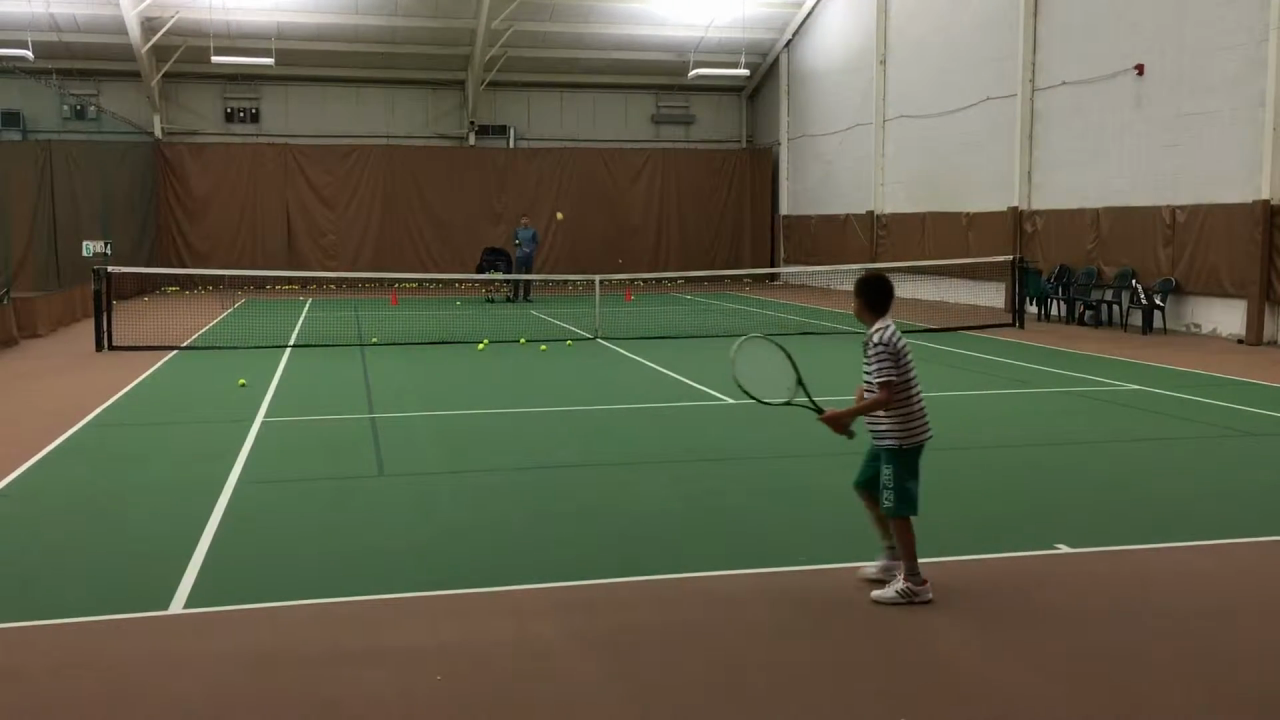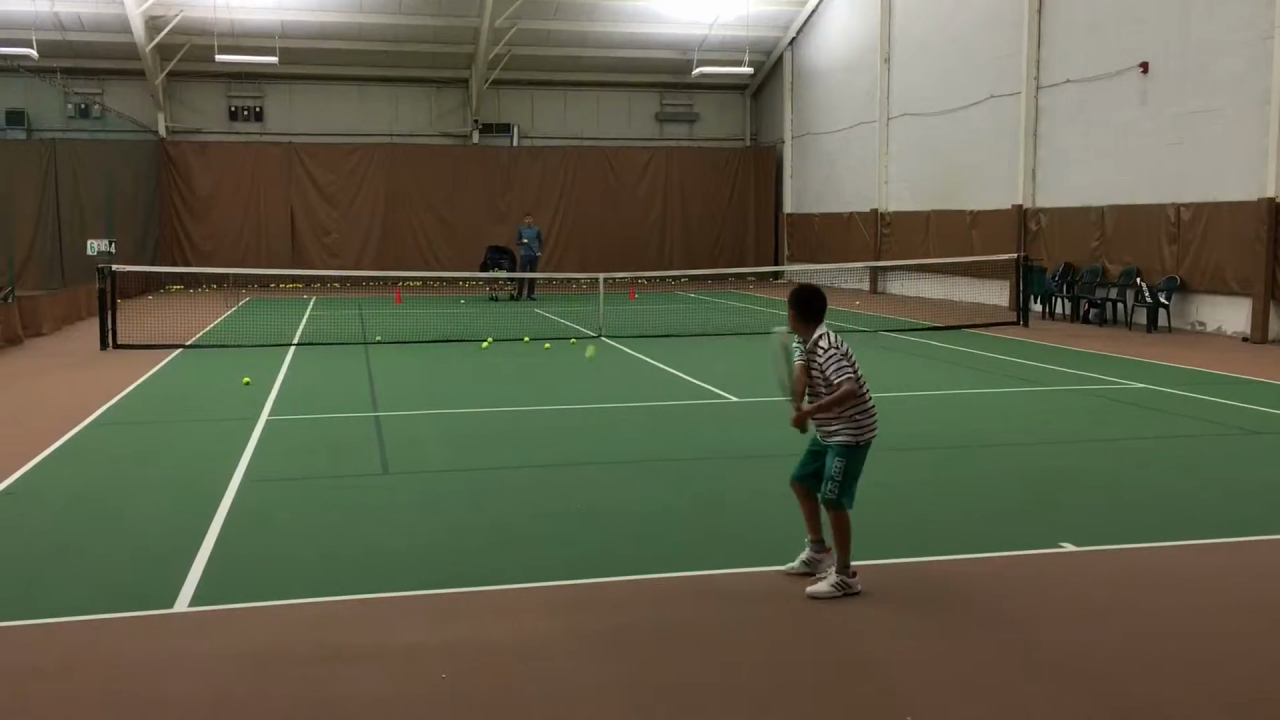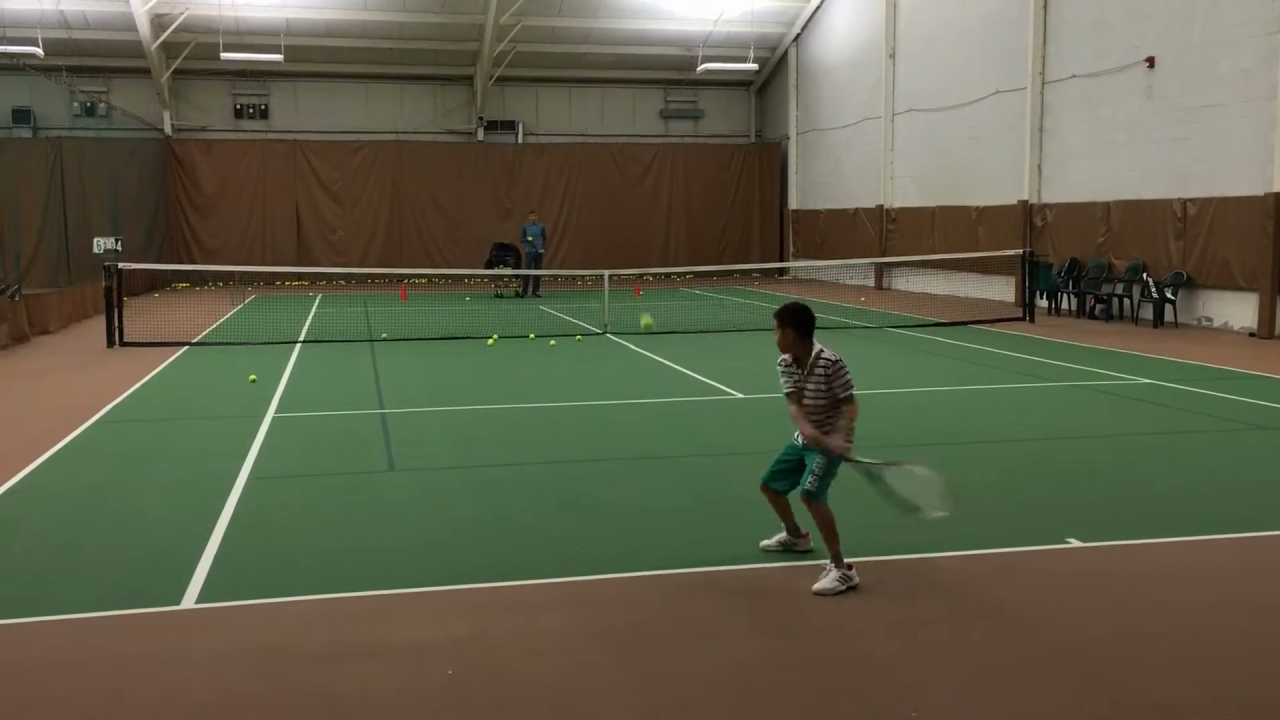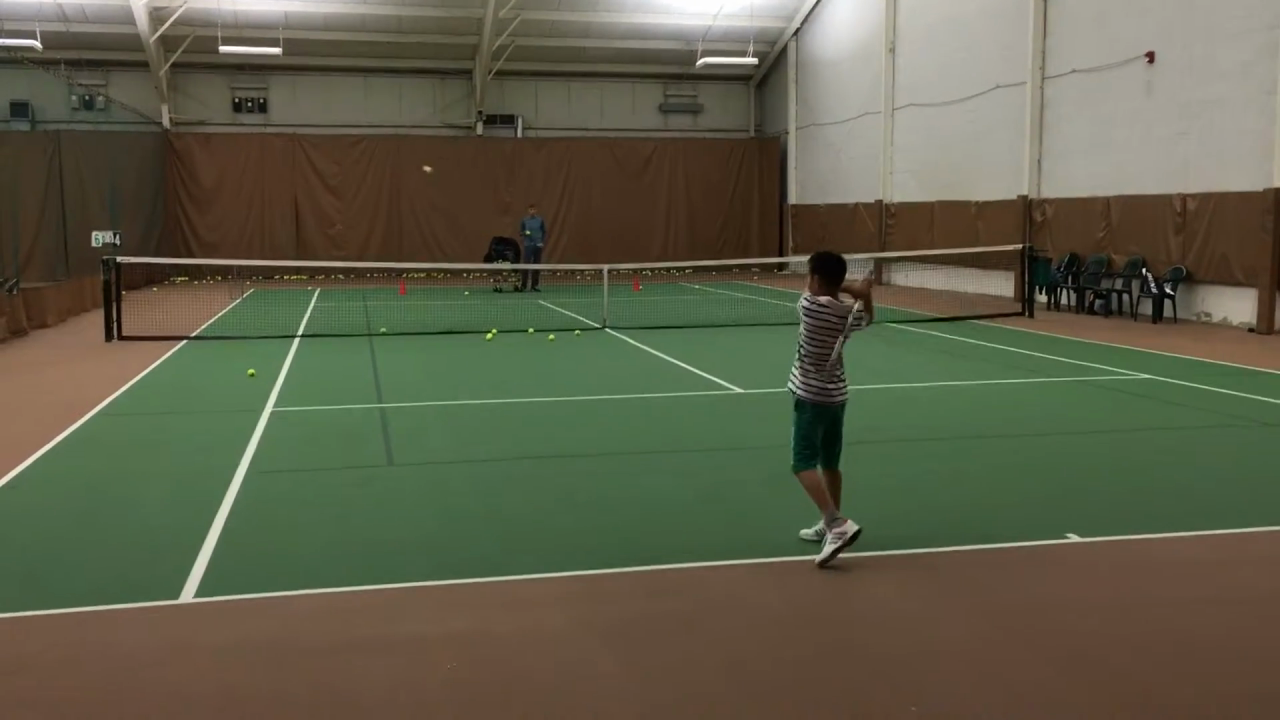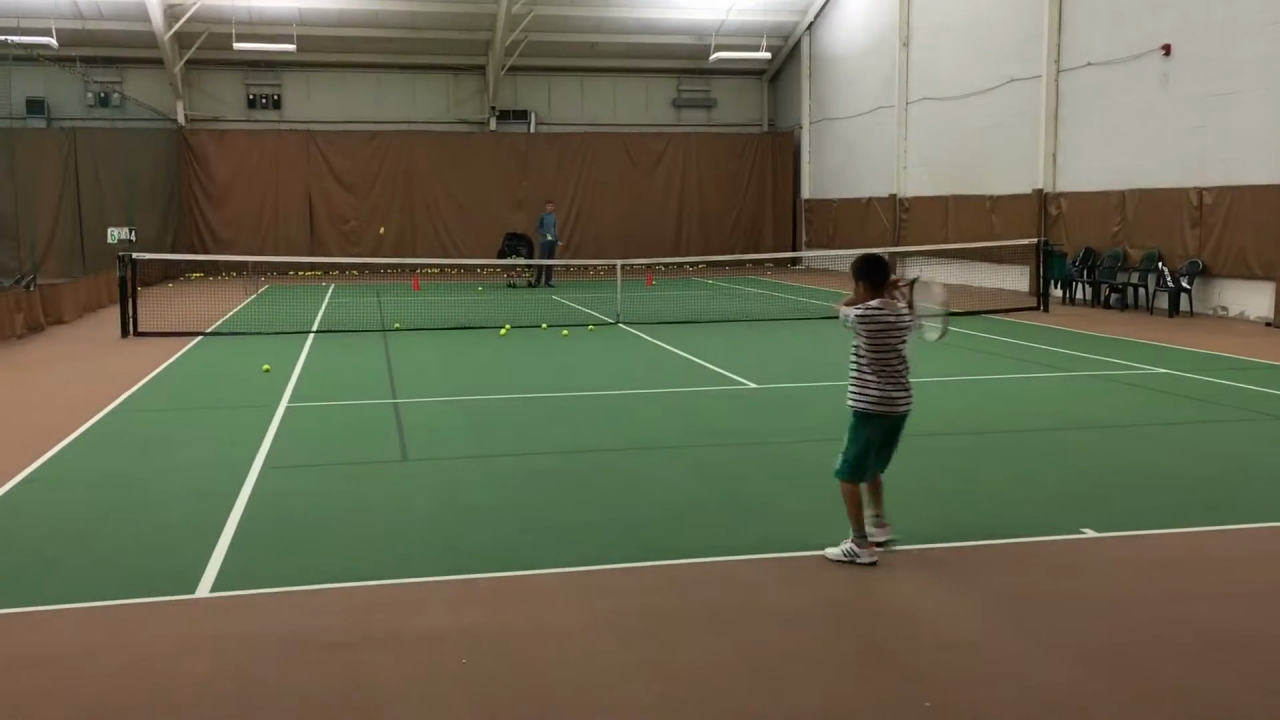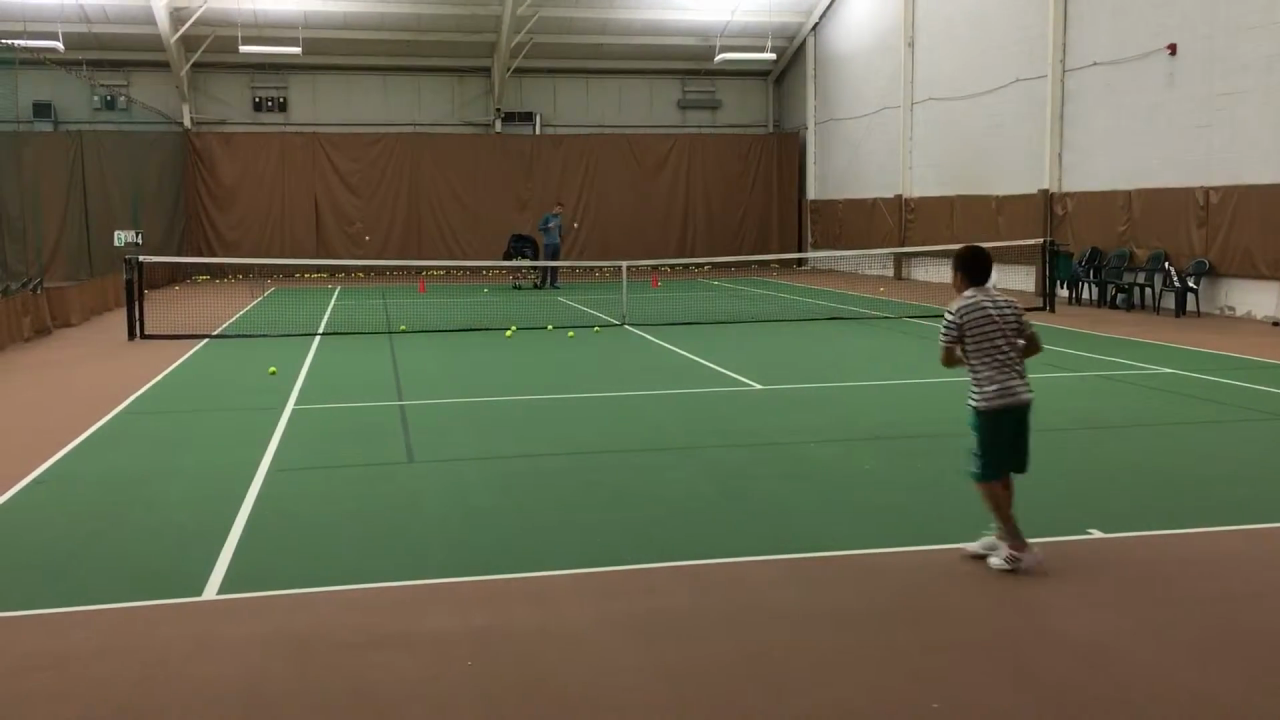
dt=0.5s
person 1, frame 1
left shoulder: (880, 341)
right shoulder: (882, 334)
left elbow: (887, 397)
right elbow: (872, 386)
left wrist: (843, 414)
right wrist: (848, 416)
left hip: (901, 436)
right hip: (889, 435)
left knee: (897, 507)
right knee: (866, 489)
left ankle: (915, 583)
right ankle: (893, 556)
person 1, frame 2
left shoulder: (827, 348)
right shoulder: (803, 343)
left elbow: (850, 390)
right elbow: (800, 376)
left wrist: (809, 412)
right wrist: (797, 407)
left hip: (851, 433)
right hip: (829, 430)
left knee: (833, 500)
right knee: (801, 482)
left ankle: (845, 575)
right ankle: (818, 550)
person 1, frame 3
left shoulder: (831, 360)
right shoulder: (786, 363)
left elbow: (850, 404)
right elbow: (795, 407)
left wrist: (841, 439)
right wrist: (815, 435)
left hip: (829, 441)
right hip: (805, 438)
left knee: (811, 495)
right knee: (770, 485)
left ankle: (841, 569)
right ankle: (795, 535)
person 1, frame 4
left shoulder: (809, 306)
right shoulder: (851, 314)
left elbow: (814, 294)
right elbow: (868, 316)
left wrist: (852, 289)
right wrist: (862, 293)
left hip: (811, 397)
right hip: (836, 395)
left knee: (804, 465)
right knee: (829, 463)
left ankle: (838, 524)
right ankle: (831, 525)
person 1, frame 5
left shoulder: (864, 315)
right shoulder: (902, 313)
left elbow: (842, 308)
left wrist: (861, 294)
right wrist: (891, 289)
left hip: (872, 406)
right hip: (899, 404)
left knee: (848, 473)
right knee: (869, 465)
left ankle: (861, 545)
right ankle: (878, 522)
person 1, frame 6
left shoulder: (959, 309)
right shoulder: (1009, 303)
left elbow: (947, 359)
right elbow: (1034, 346)
left hip: (990, 401)
right hip: (1019, 396)
left knee: (986, 475)
right knee: (1001, 469)
left ankle: (1018, 547)
right ankle: (1004, 536)
